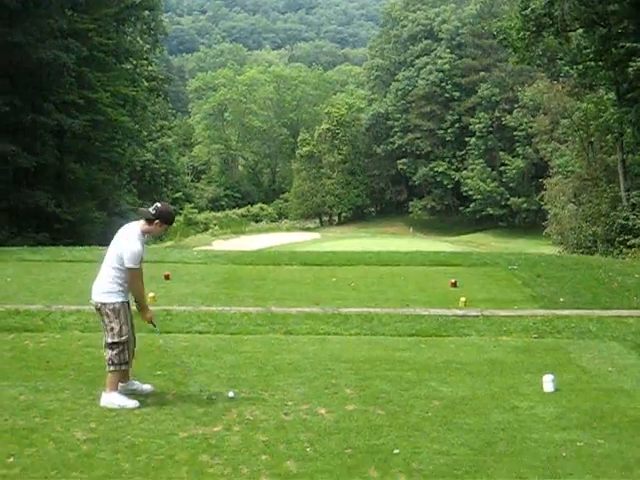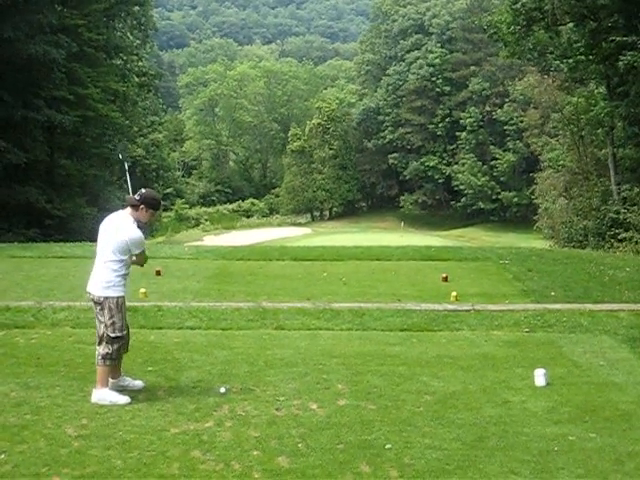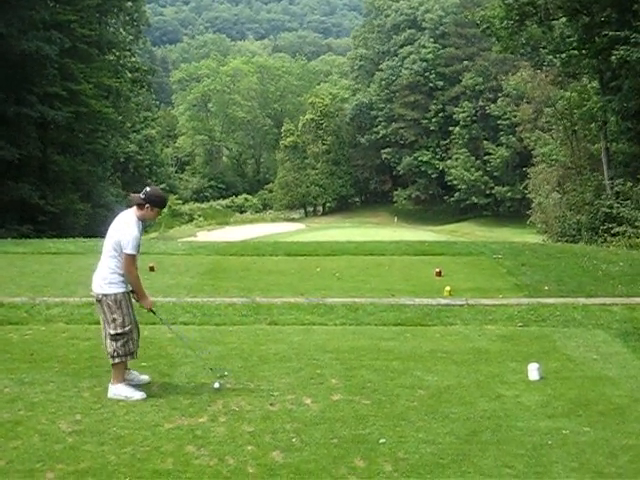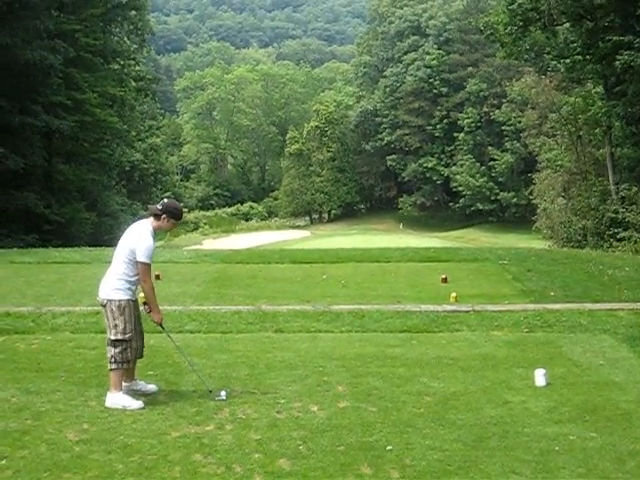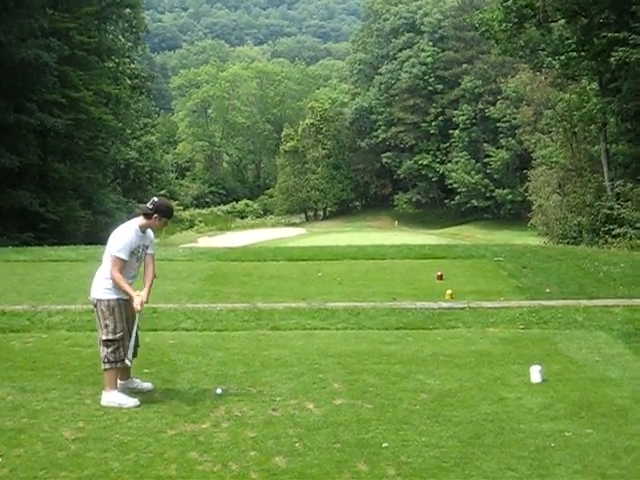
dt=1s
person 1, frame 1
left shoulder: (136, 229)
right shoulder: (133, 245)
left elbow: (136, 274)
right elbow: (134, 281)
left wrist: (142, 303)
right wrist: (144, 309)
left hip: (117, 294)
right hip: (109, 296)
left knee: (127, 340)
right knee: (119, 342)
left ankle: (124, 382)
right ankle: (110, 393)
person 1, frame 2
left shoulder: (111, 218)
right shoulder: (134, 234)
right elbow: (142, 260)
left wrist: (129, 259)
right wrist: (133, 260)
left hip: (100, 286)
right hip: (109, 291)
left knee: (118, 335)
right knee: (110, 338)
left ankle: (116, 378)
right ankle: (101, 390)
person 1, frame 3
left shoulder: (129, 216)
right shoulder: (131, 230)
right elbow: (130, 270)
left wrist: (135, 290)
right wrist: (143, 297)
left hip: (114, 285)
right hip: (111, 288)
left knee: (128, 330)
right knee: (120, 334)
left ankle: (123, 372)
right ankle: (116, 385)
person 1, frame 4
left shoulder: (141, 226)
right shoulder: (146, 240)
right elbow: (145, 280)
left wrist: (149, 302)
right wrist: (155, 310)
left hip: (123, 292)
right hip: (117, 294)
left knee: (134, 339)
right knee: (121, 342)
left ankle: (129, 381)
right ankle: (115, 393)
person 1, frame 5
left shoulder: (148, 235)
right shoulder: (126, 235)
left elbow: (149, 266)
right elbow: (115, 274)
left wrist: (144, 293)
right wrist: (133, 296)
left hip: (122, 293)
right hip: (108, 293)
left knee: (128, 338)
right knee: (114, 340)
left ankle: (125, 379)
right ankle: (110, 392)
